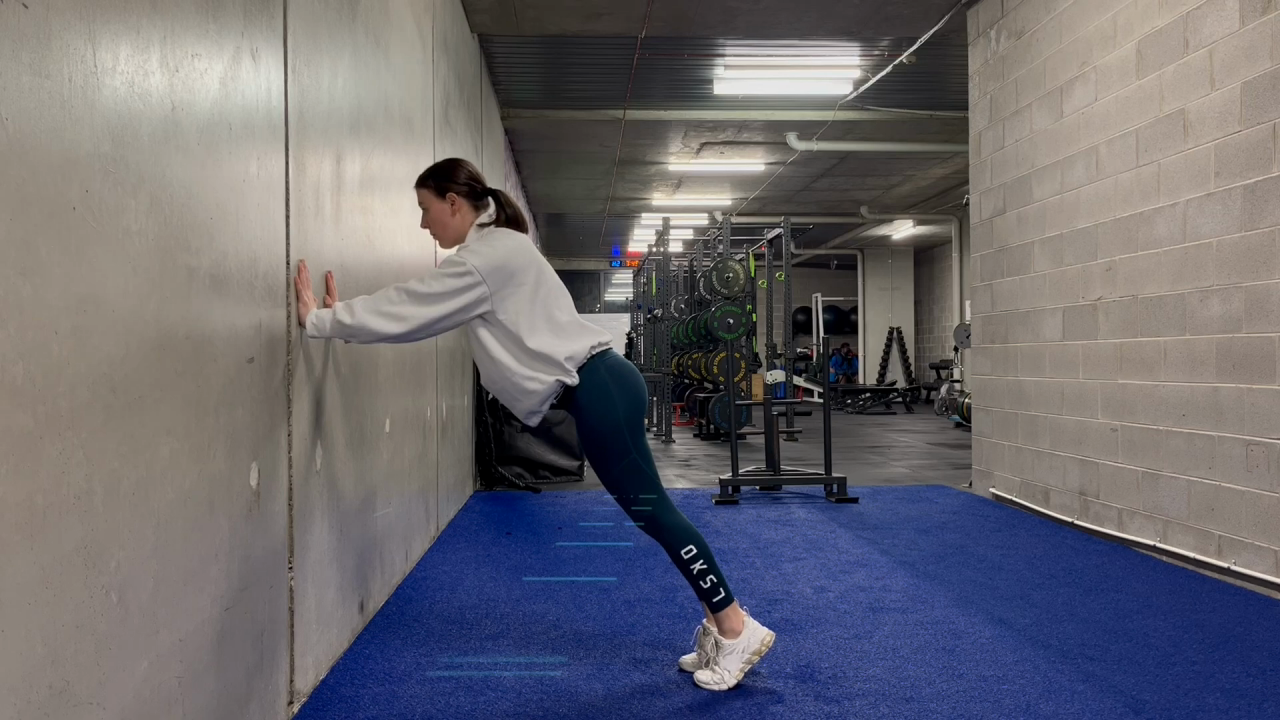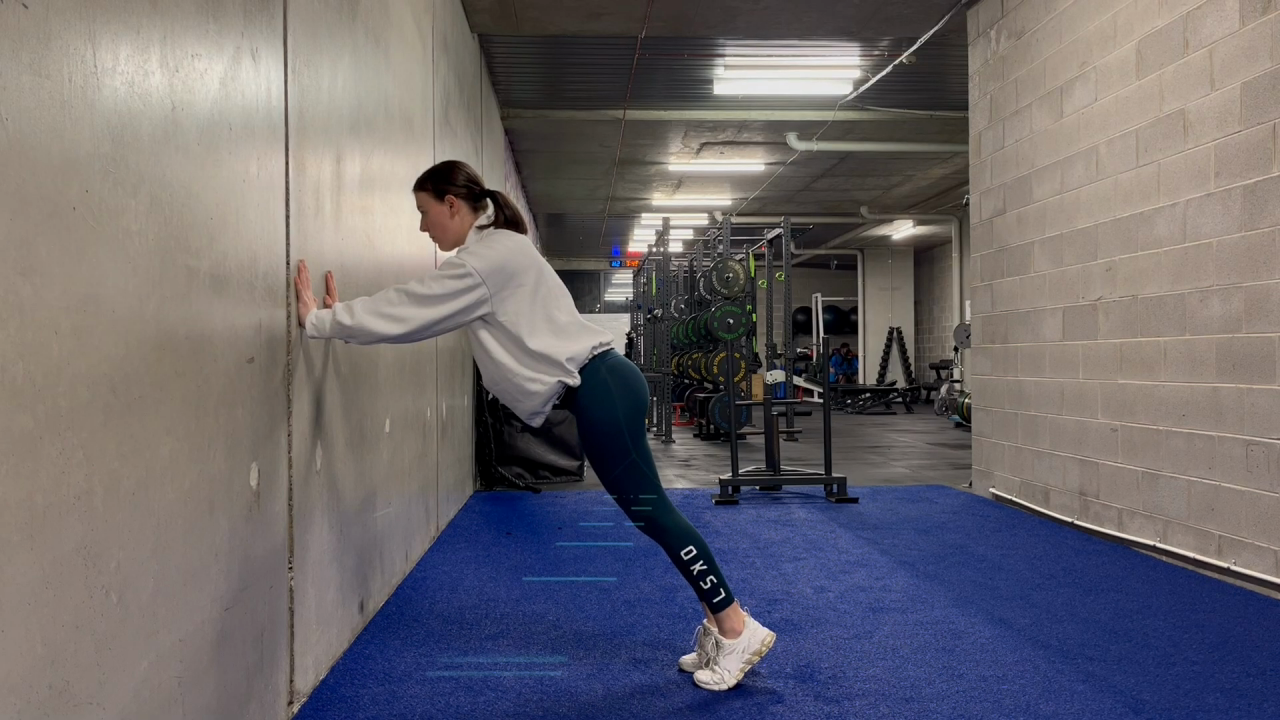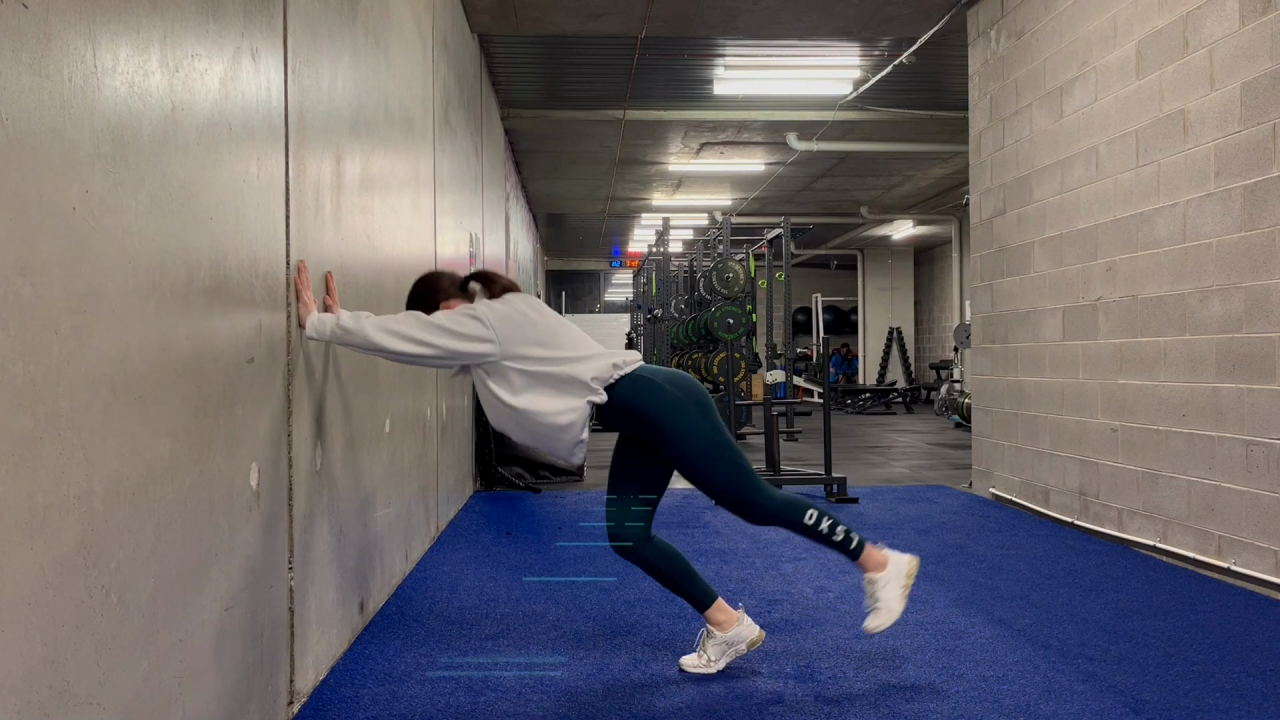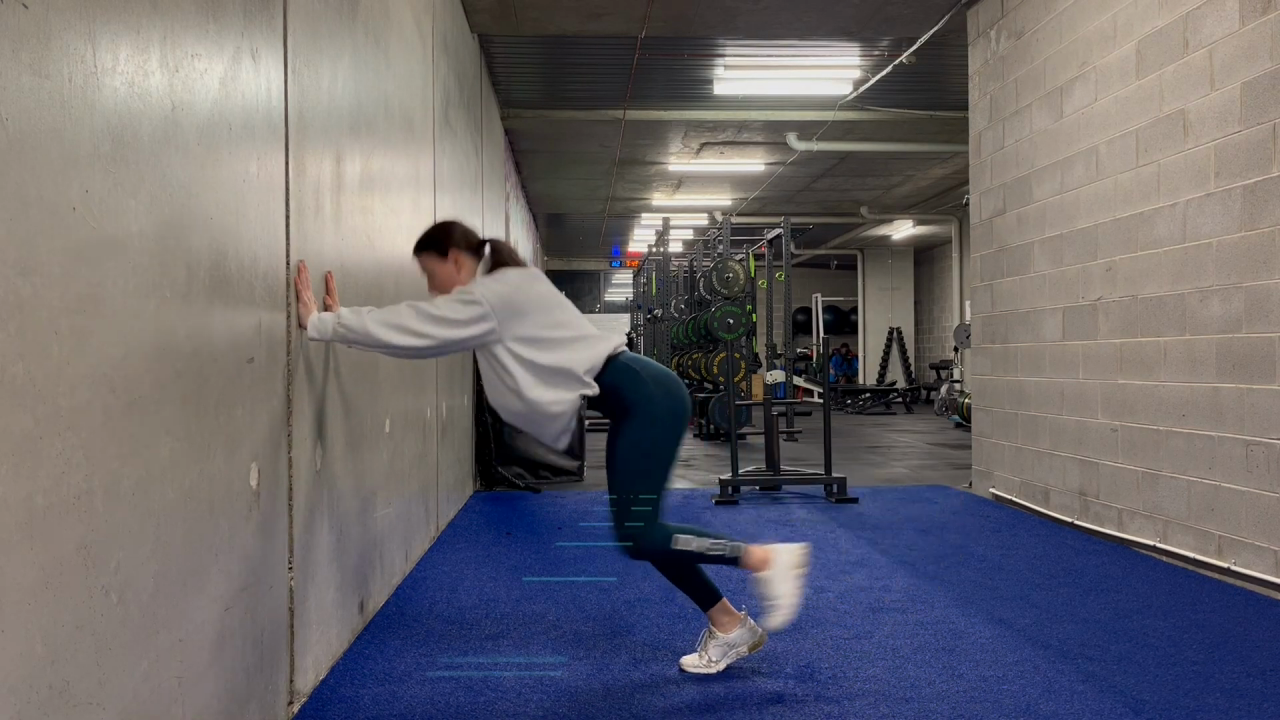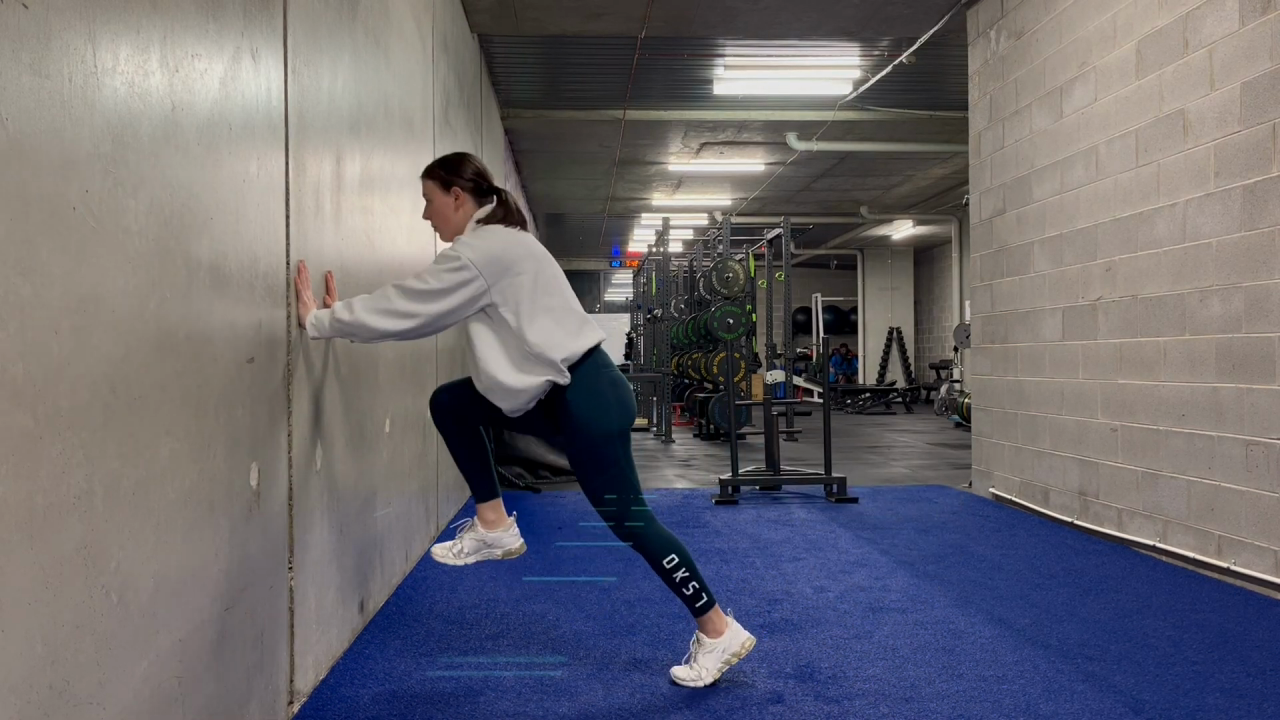
dt=1s
person 1, frame 1
left shoulder: (487, 256)
right shoulder: (494, 252)
left elbow: (410, 309)
right elbow: (418, 309)
left wrist: (319, 320)
right wrist: (345, 314)
left hip: (598, 388)
right hip: (597, 386)
left knee: (649, 510)
right knee: (648, 510)
left ankle: (737, 628)
right ankle: (720, 625)
person 1, frame 2
left shoulder: (487, 258)
right shoulder: (493, 254)
left elbow: (407, 312)
right elbow: (415, 311)
left wrist: (318, 320)
right wrist: (344, 316)
left hip: (598, 388)
right hip: (598, 387)
left knee: (649, 510)
right knee: (645, 510)
left ankle: (738, 629)
right ankle: (720, 624)
person 1, frame 3
left shoulder: (489, 319)
right shoulder: (495, 321)
left elbow: (408, 335)
right elbow: (413, 339)
left wrist: (318, 321)
right wrist: (342, 321)
left hip: (658, 403)
right hip: (642, 417)
left knee: (753, 502)
right knee: (626, 533)
left ankle: (880, 563)
right ankle: (728, 625)
person 1, frame 4
left shoulder: (491, 295)
right shoulder: (502, 287)
left elbow: (406, 325)
right elbow: (414, 329)
left wrist: (321, 322)
right wrist: (344, 318)
left hip: (649, 398)
right hip: (633, 401)
left knee: (644, 531)
right knee: (634, 531)
left ankle: (765, 559)
right ankle: (732, 625)
person 1, frame 5
left shoulder: (483, 251)
right shoulder: (496, 245)
left elbow: (408, 308)
right elbow: (417, 306)
left wrist: (320, 321)
right wrist: (344, 315)
left hip: (587, 395)
right hip: (561, 391)
left knee: (627, 519)
right knee: (450, 403)
left ankle: (720, 632)
right ankle: (494, 526)
